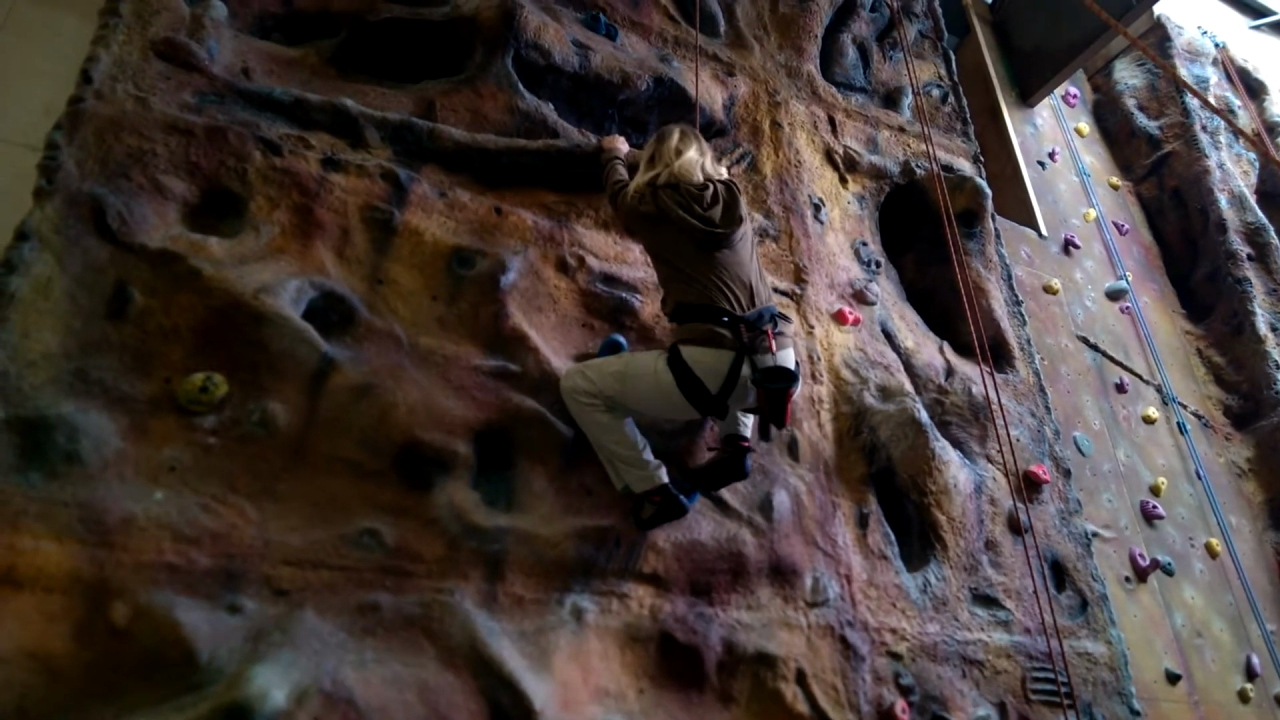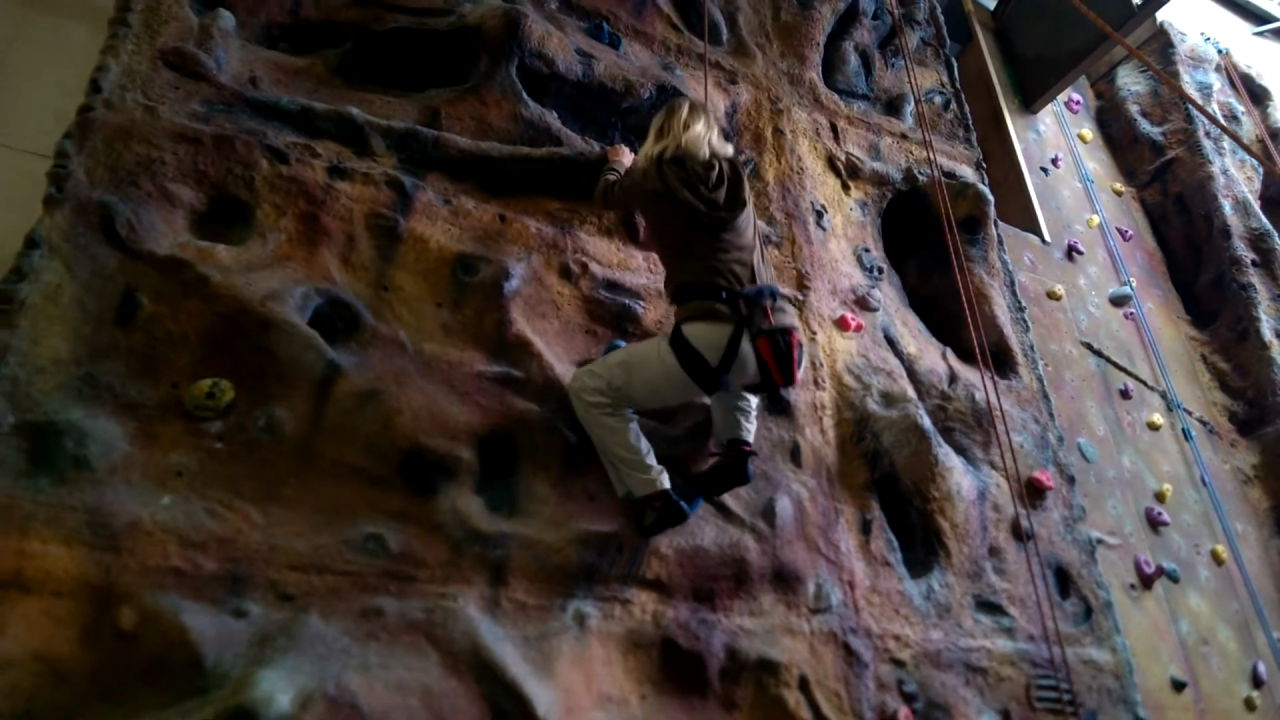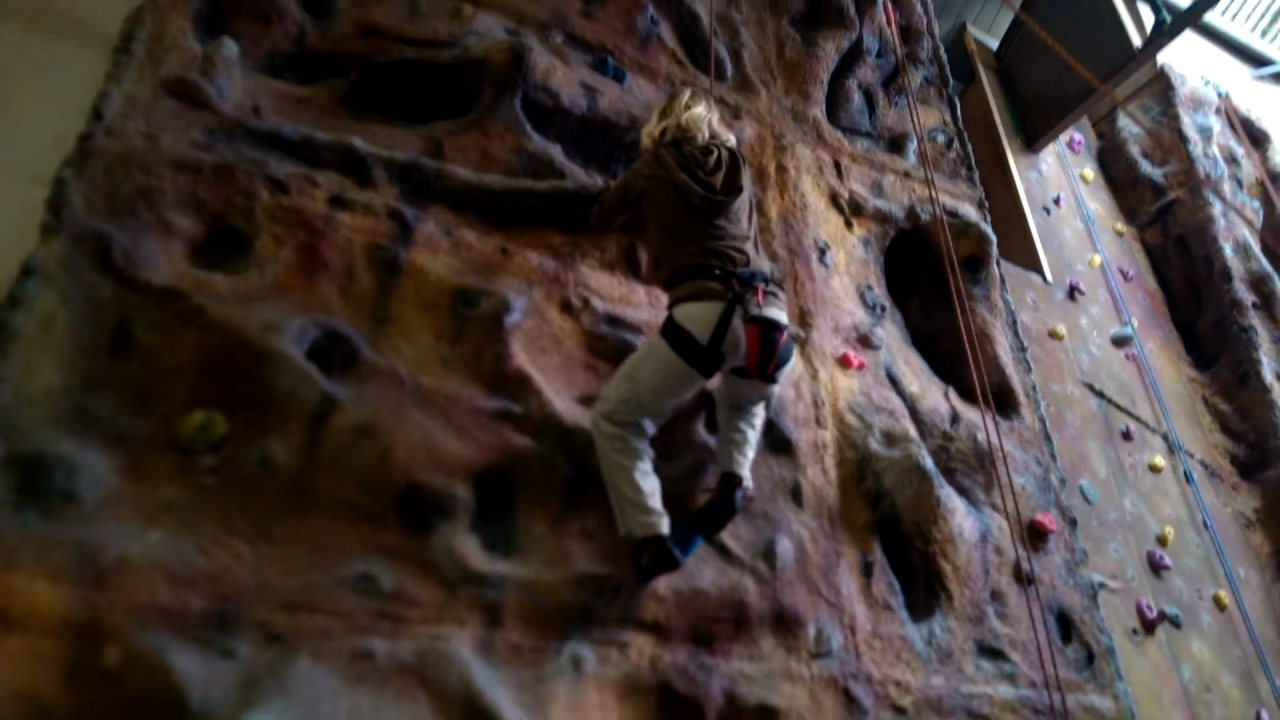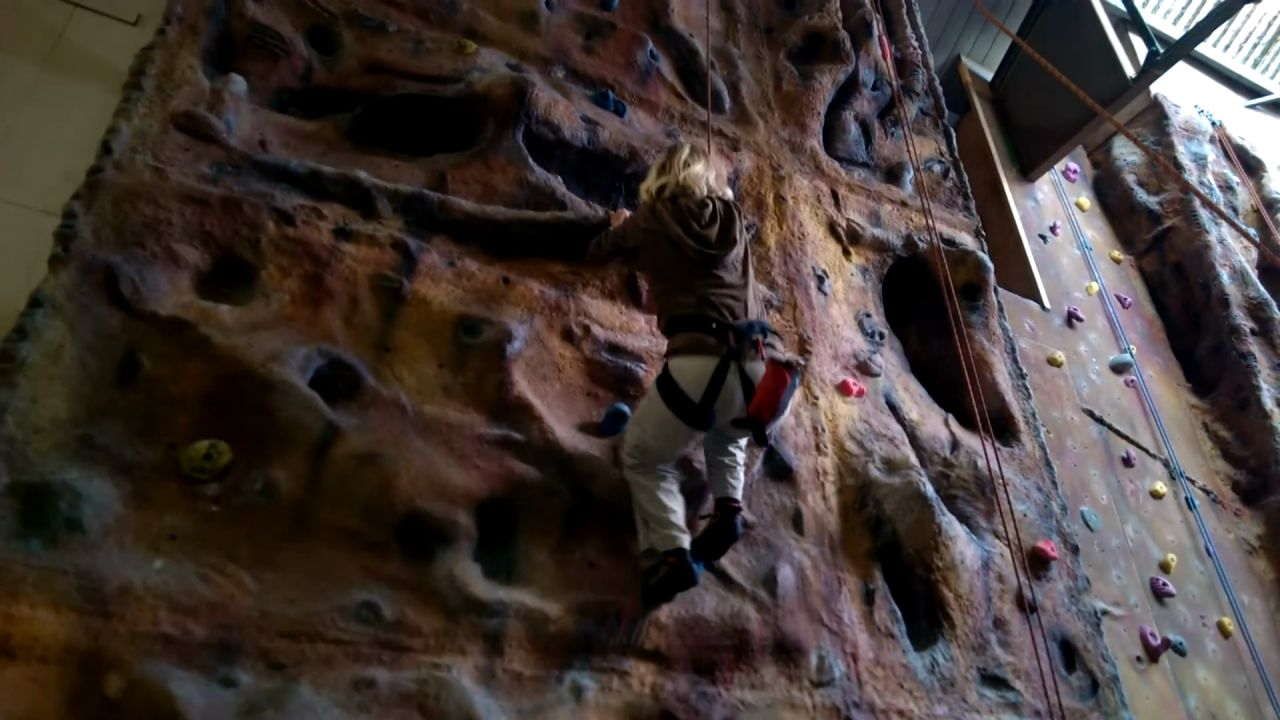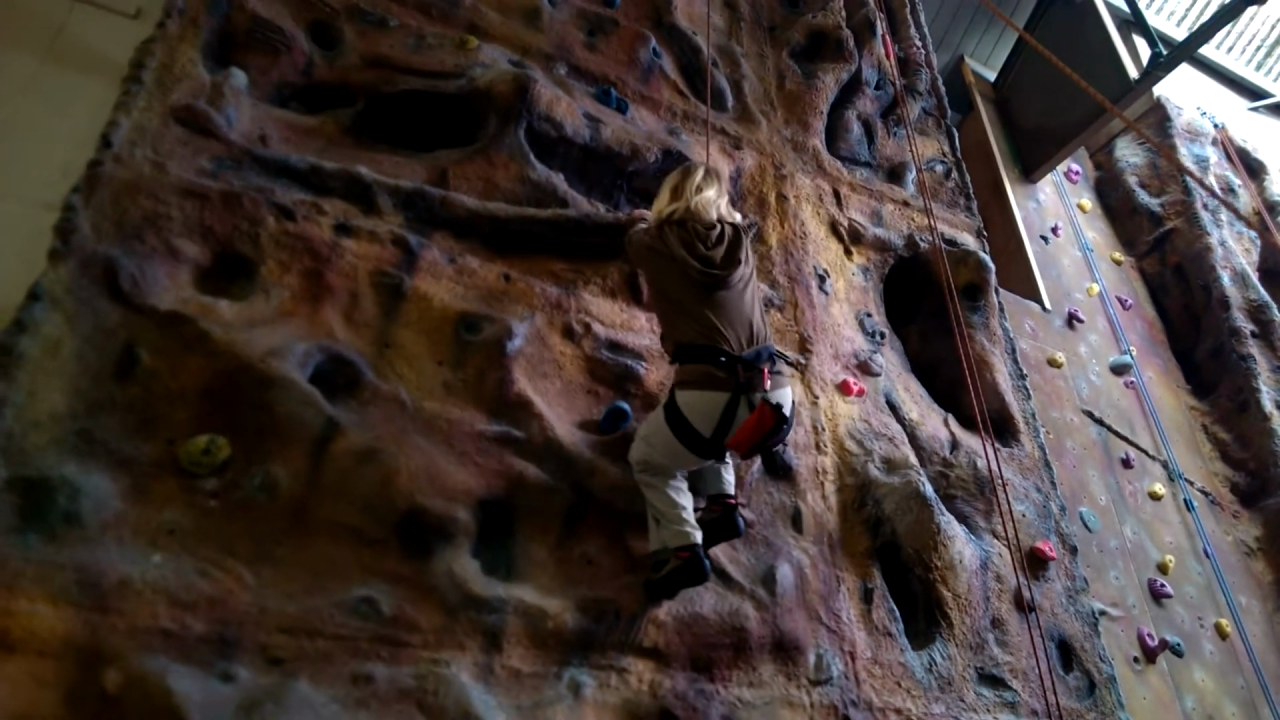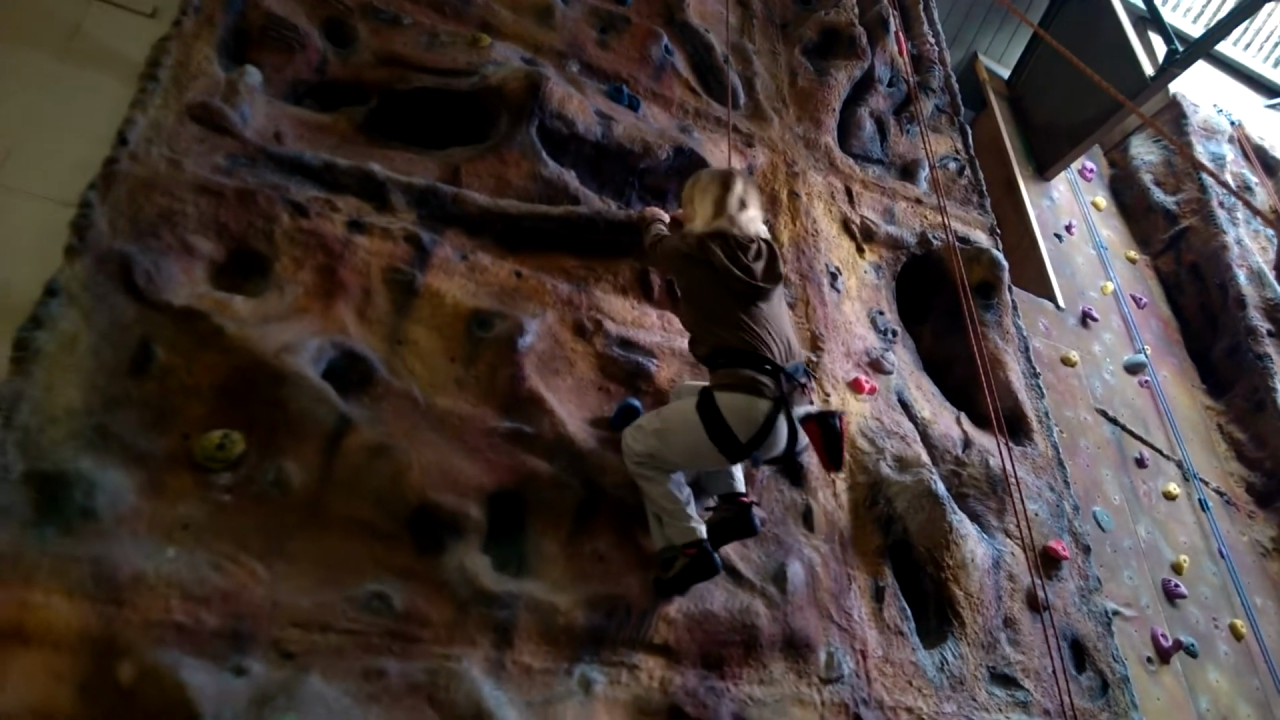
dt=0.4s
person 1, frame 1
left shoulder: (648, 207)
right shoulder: (732, 198)
left elbow: (618, 190)
left wrist: (614, 154)
left hip: (713, 366)
right hip: (776, 364)
left knee: (580, 385)
left ankle: (655, 490)
right ankle: (736, 444)
person 1, frame 2
left shoulder: (651, 181)
right shoulder: (734, 178)
left elbow: (606, 194)
left wrist: (619, 165)
left hip: (713, 339)
left knee: (590, 389)
left ankle: (656, 496)
right ankle: (737, 450)
person 1, frame 3
left shoulder: (651, 169)
right shoulder: (735, 170)
left elbow: (602, 219)
left wrist: (632, 203)
left hip: (704, 317)
right hip: (769, 317)
left knee: (614, 419)
right knee: (744, 399)
left ankle: (653, 537)
right ankle: (732, 483)
person 1, frame 4
left shoulder: (649, 221)
right shoulder: (729, 219)
left elbow: (600, 251)
left wrist: (622, 225)
left hip: (701, 367)
right hip: (764, 371)
left knee: (642, 458)
right knee: (724, 427)
left ankle: (671, 554)
right ankle: (728, 508)
person 1, frame 5
left shoulder: (658, 242)
right shoulder: (737, 240)
left hip: (711, 398)
right hip: (774, 401)
left knee: (648, 461)
left ankle: (683, 549)
right ankle: (722, 503)
person 1, frame 6
left shoulder: (693, 251)
right shoulder: (763, 252)
left elbow: (656, 248)
left wrist: (656, 220)
right wrist: (685, 224)
left hip: (748, 409)
right hip: (795, 417)
left knee: (639, 446)
right knee: (688, 401)
left ankle: (690, 547)
right ankle: (735, 502)
